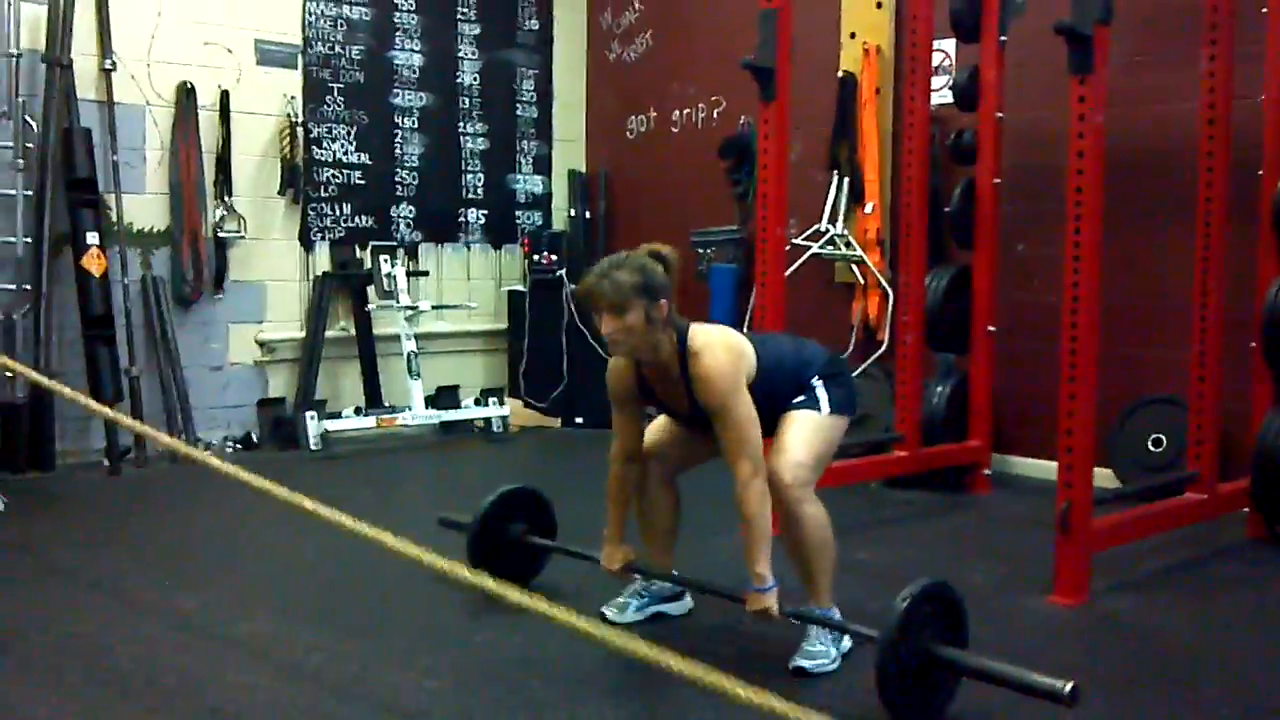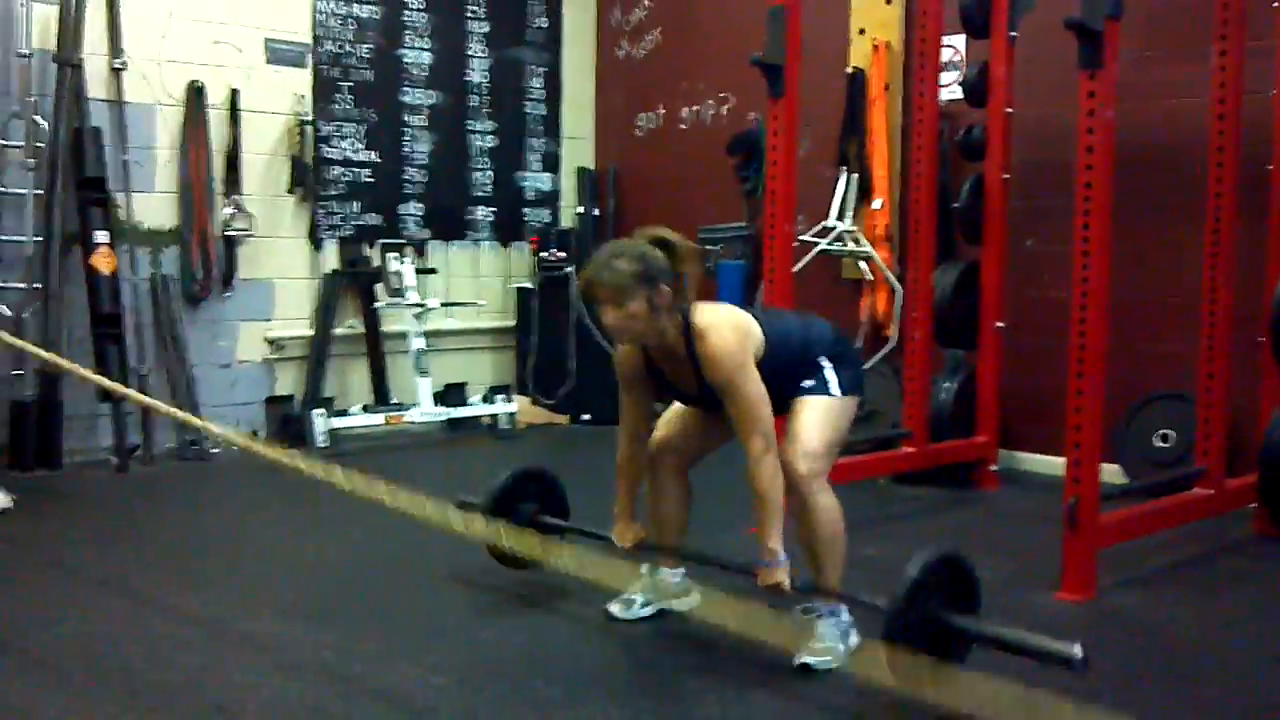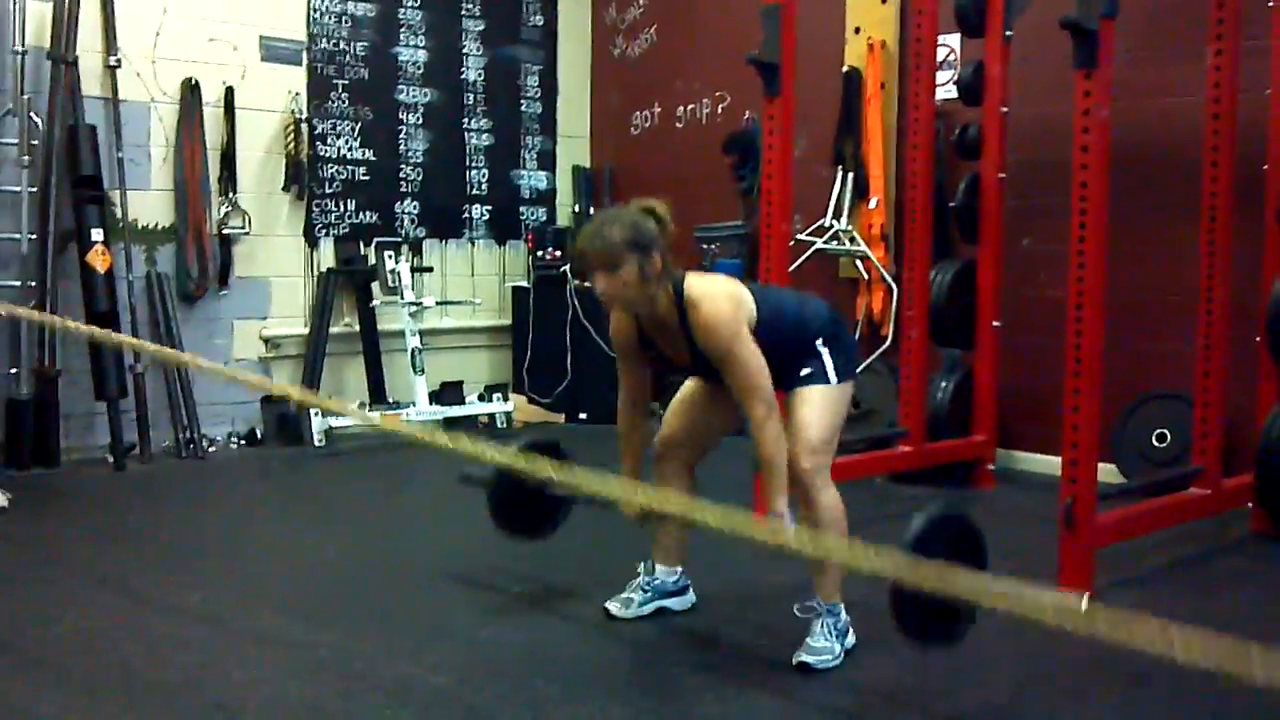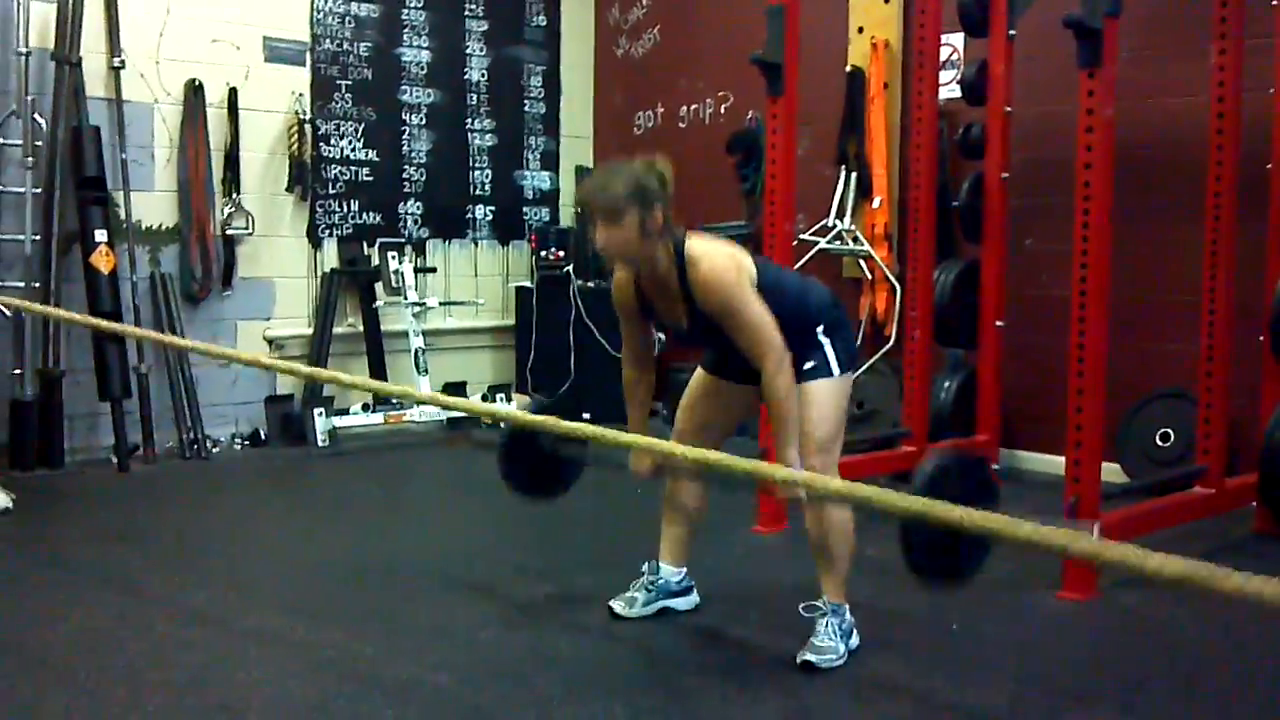
dt=0.1s
person 1, frame 1
left shoulder: (712, 362)
right shoulder: (624, 369)
left elbow: (749, 473)
right elbow: (625, 456)
left wrist: (761, 579)
right wrist: (613, 538)
left hip: (814, 383)
right hip: (755, 393)
left knee: (788, 482)
right knee: (652, 459)
left ankle: (826, 620)
right ankle: (662, 585)
person 1, frame 2
left shoulder: (718, 342)
right shoulder: (633, 352)
left elbow: (761, 450)
right elbow: (634, 436)
left wrist: (773, 552)
right wrist: (625, 518)
left hip: (820, 363)
right hip: (754, 375)
left knee: (803, 471)
right knee: (666, 452)
left ankle: (834, 616)
right ankle: (668, 580)
person 1, frame 3
left shoulder: (711, 310)
right shoulder: (626, 322)
left elbow: (763, 415)
right elbow: (633, 405)
left wrist: (779, 510)
right wrist: (629, 484)
left hip: (816, 346)
right hip: (748, 353)
left knee: (806, 466)
right knee: (671, 448)
left ankle: (831, 616)
right ankle: (667, 578)
person 1, frame 4
left shoulder: (710, 268)
right shoulder: (627, 279)
left elbow: (775, 360)
right elbow: (636, 359)
left wrist: (791, 455)
right wrist: (641, 439)
left hip: (813, 330)
right hip: (735, 346)
left knee: (815, 466)
right knee: (686, 451)
left ankle: (835, 616)
right ankle: (670, 579)
